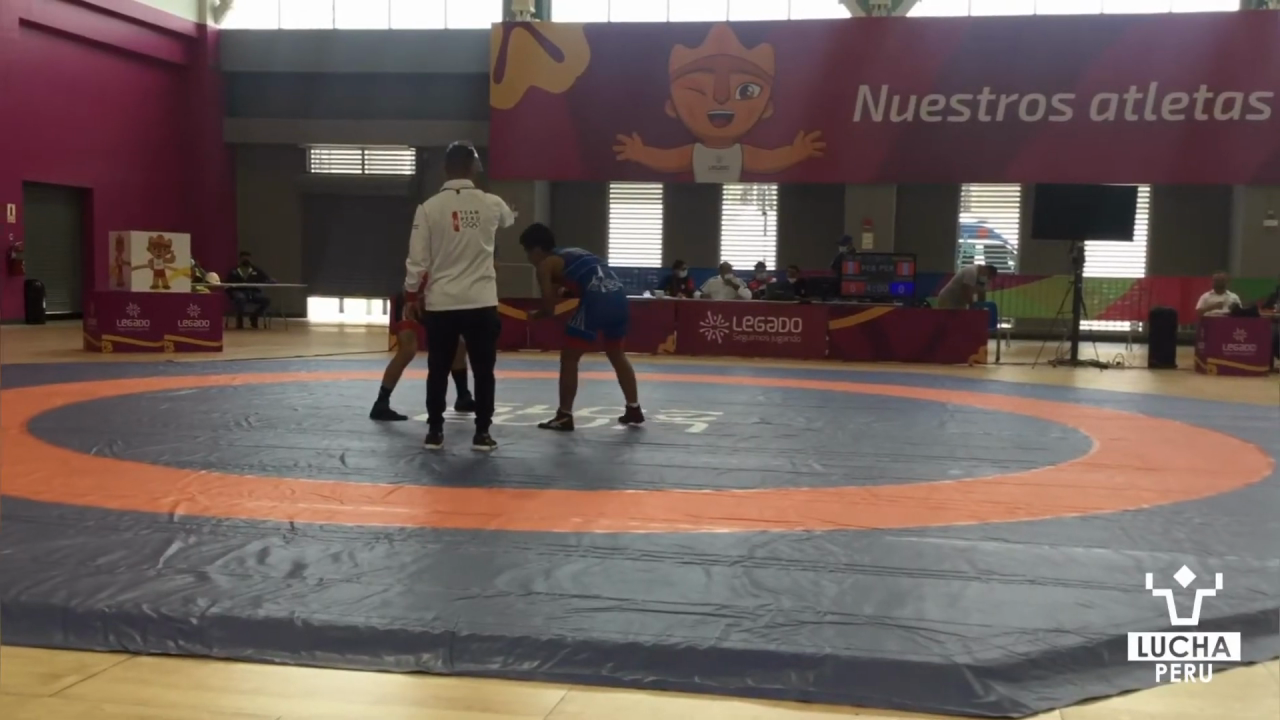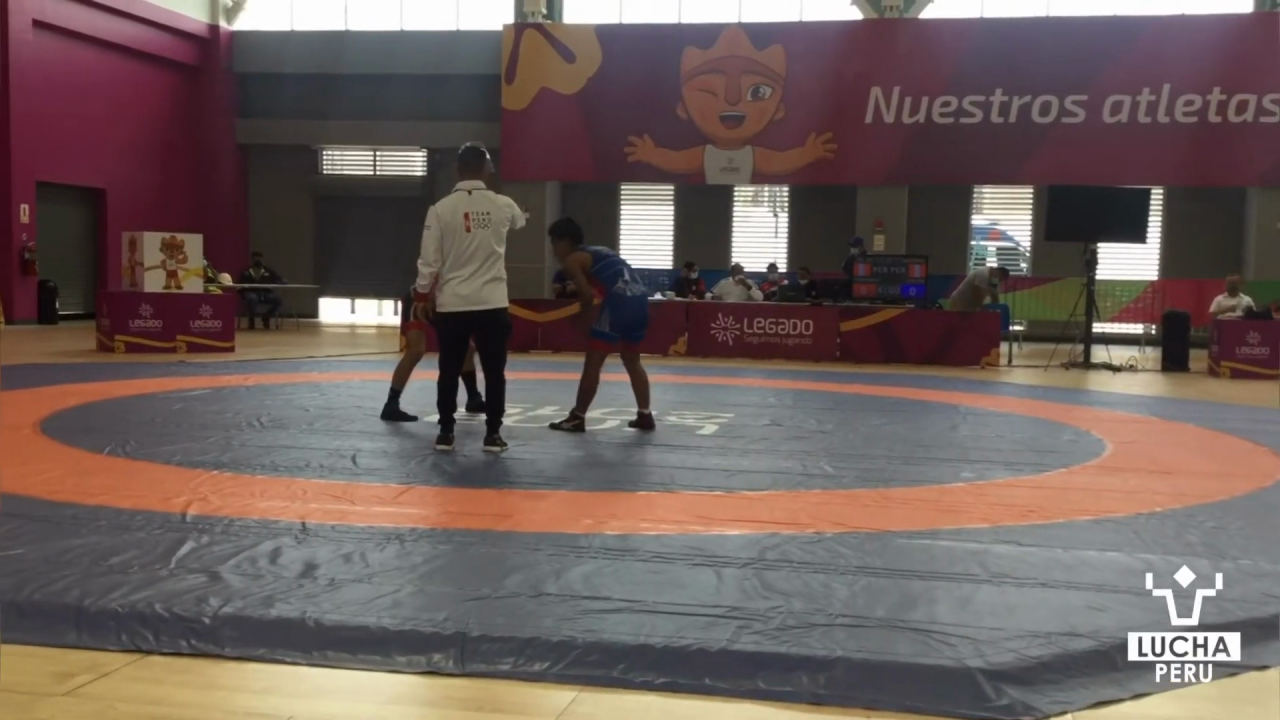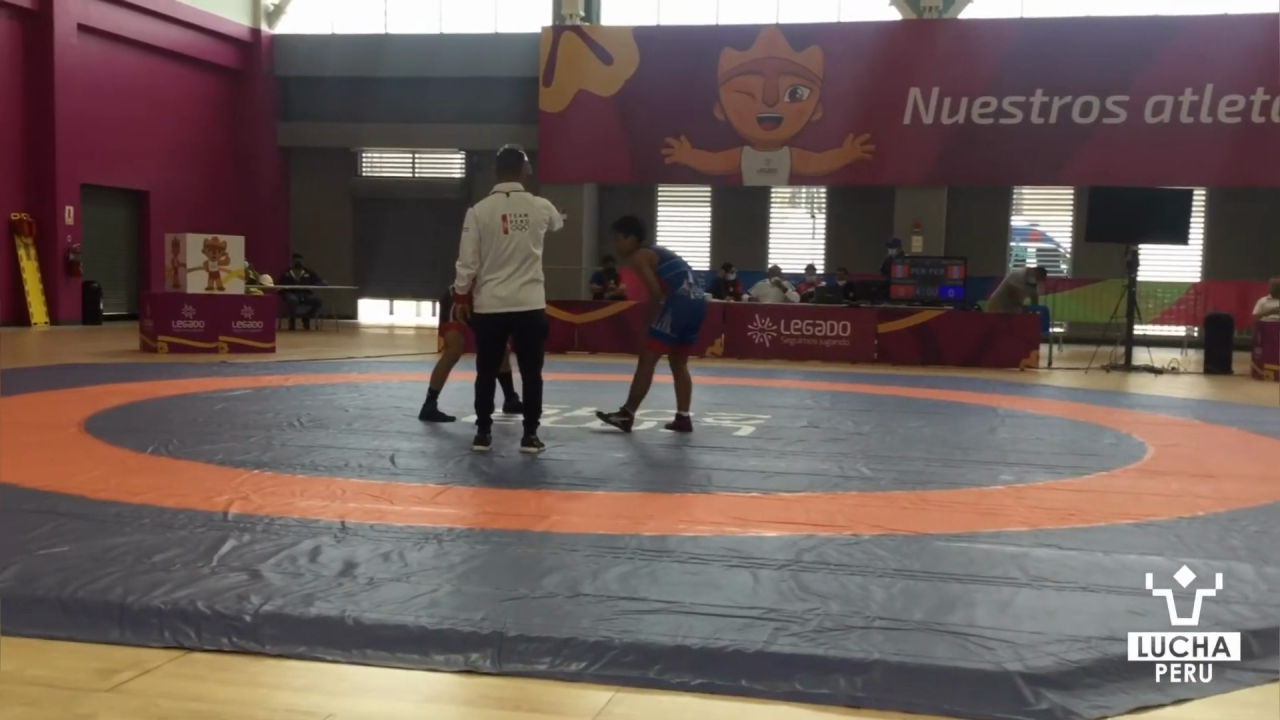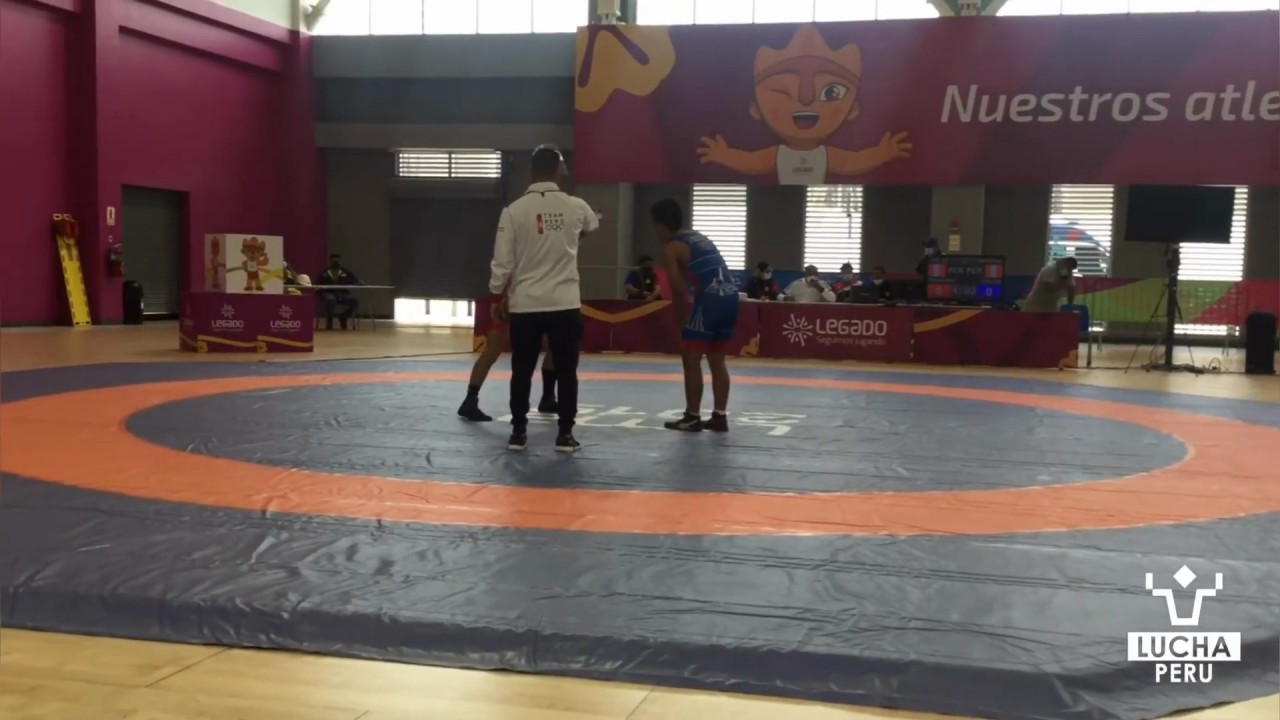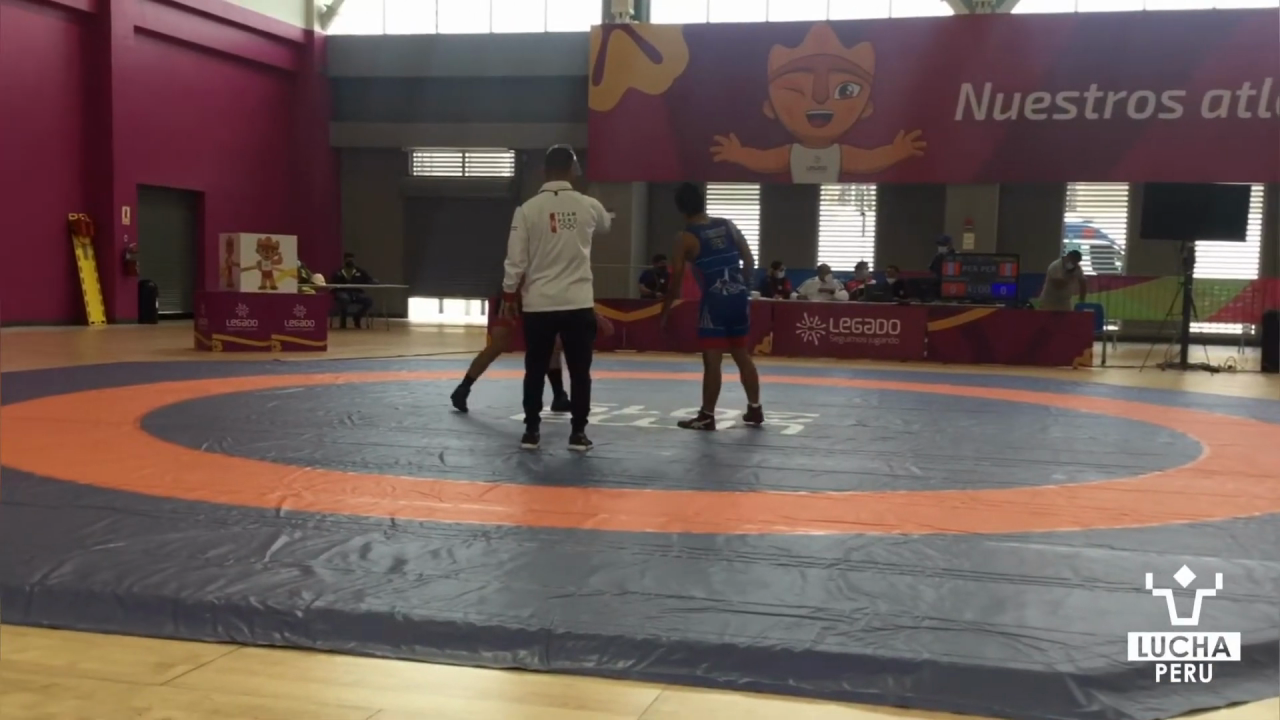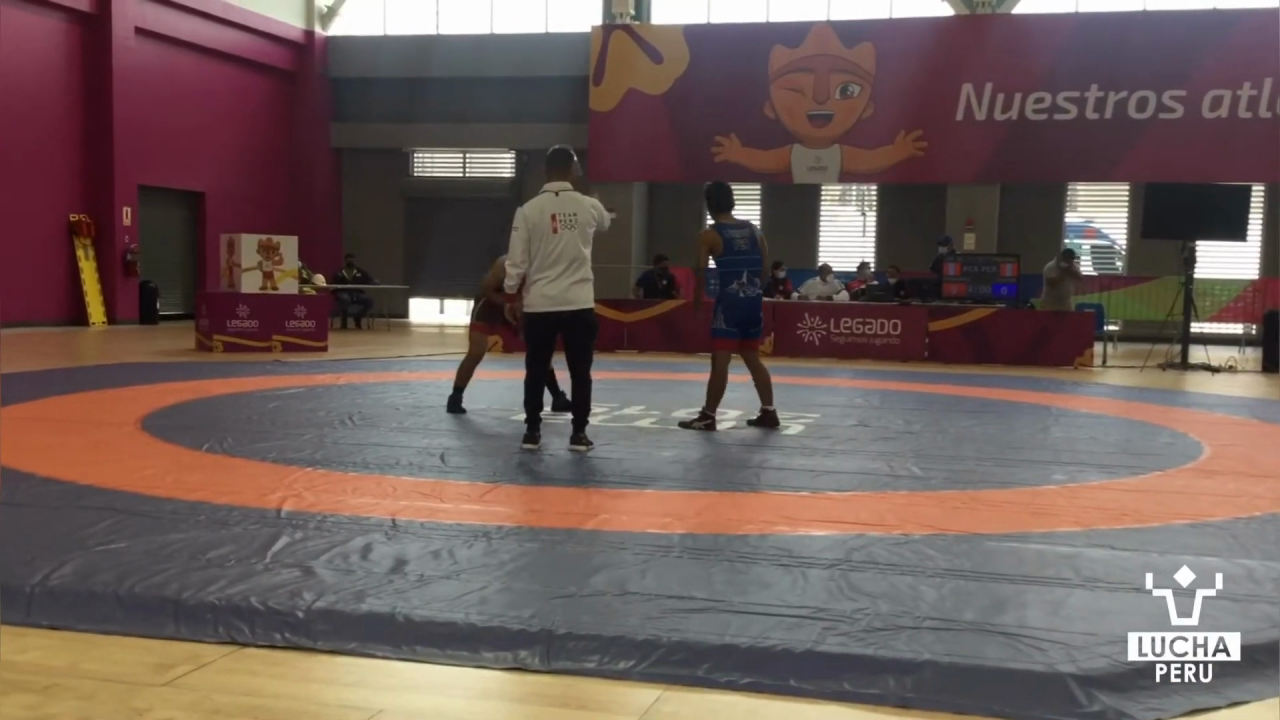
dt=0.4s
person 1, frame 1
left shoulder: (429, 207)
right shoulder: (492, 204)
left elbow: (417, 258)
right elbow: (509, 218)
left wrist: (411, 295)
left hip: (441, 303)
right hip: (481, 302)
left knee: (439, 370)
right knee: (483, 370)
left ankle: (435, 432)
right ankle: (482, 433)
person 1, frame 2
left shoulder: (441, 208)
right shoulder: (504, 205)
left elbow: (429, 259)
right elbow: (520, 220)
left wrist: (421, 296)
left hip: (452, 304)
right hip: (492, 303)
left knee: (449, 371)
right knee: (494, 372)
left ankle: (446, 433)
right ankle: (493, 435)
person 1, frame 3
left shoulder: (479, 210)
right shoulder: (541, 207)
left elbow: (467, 261)
right elbow: (557, 223)
left wrist: (461, 298)
left hip: (490, 305)
right hip: (530, 305)
left knee: (487, 372)
right knee: (531, 372)
left ankle: (483, 434)
right ankle: (530, 435)
person 1, frame 4
left shoulder: (514, 210)
right shoulder: (576, 207)
left elbow: (502, 261)
right elbow: (591, 225)
left wrist: (496, 298)
left hip: (525, 305)
right hip: (565, 304)
left knee: (522, 372)
right knee: (566, 372)
left ankle: (518, 433)
right ankle: (565, 435)
person 1, frame 5
left shoulder: (528, 209)
right shoulder: (589, 206)
left elbow: (516, 259)
right elbow: (605, 225)
left wrist: (509, 296)
left hip: (538, 304)
right hip: (578, 303)
left knee: (535, 370)
right knee: (579, 371)
left ankle: (532, 431)
right ankle: (578, 433)
person 1, frame 6
left shoulder: (529, 209)
right shoulder: (590, 206)
left elbow: (517, 260)
right elbow: (605, 223)
left wrist: (511, 296)
left hip: (539, 304)
right hip: (579, 304)
left knee: (536, 371)
right knee: (580, 372)
left ankle: (532, 432)
right ankle: (579, 434)
person 2, frame 1
left shoulder: (545, 265)
right shoulder: (574, 253)
left elbow: (549, 308)
left wrist: (534, 315)
left hip: (596, 299)
right hip: (618, 295)
left knee: (569, 358)
right knee: (617, 355)
left ankle: (564, 416)
right ankle: (634, 408)
person 2, frame 2
left shoulder: (572, 259)
right shoulder: (599, 251)
left elbow: (587, 294)
left wrist: (586, 317)
left hip: (620, 301)
right hip: (639, 299)
left knee: (593, 361)
right knee: (632, 361)
left ankle: (577, 418)
right ankle: (645, 415)
person 2, frame 3
left shoulder: (638, 256)
right shoulder: (657, 251)
left elbow: (655, 291)
left wrist: (653, 319)
left hip: (680, 304)
right hip: (697, 303)
left knee: (647, 359)
right knee: (679, 363)
left ankle: (627, 413)
right ankle: (683, 418)
person 2, frame 4
left shoulder: (673, 247)
right shoulder: (699, 238)
left elbow: (678, 288)
left wrist: (681, 314)
left hip: (709, 300)
right hip: (730, 297)
left knee: (691, 360)
right knee: (718, 361)
left ankle: (693, 417)
right ankle: (719, 416)
person 2, frame 5
left shoulder: (686, 238)
right shoulder: (729, 226)
left elbow: (677, 279)
right elbow: (749, 261)
left wrist: (665, 310)
left hip: (714, 300)
right hip: (738, 297)
left knee: (712, 360)
right knee: (742, 355)
left ankle: (707, 416)
right ankle: (755, 408)
person 2, frame 6
left shoulder: (708, 236)
right shoulder: (753, 230)
left elbow: (700, 275)
right elbow: (764, 267)
left wrist: (697, 305)
left hip: (729, 301)
right hip: (754, 300)
left knee: (720, 361)
right knee: (752, 358)
left ankle: (708, 417)
right ankle: (769, 412)
person 3, frame 1
left shoulder: (743, 154)
right shoulder: (692, 153)
left elbow: (771, 161)
right elbow: (664, 160)
left wrist: (796, 153)
right wrist: (640, 154)
person 3, frame 2
left shoulder: (755, 156)
right shoulder: (703, 155)
left elbow: (781, 162)
right elbow: (675, 161)
left wrist: (808, 154)
right wrist: (651, 155)
person 3, frame 3
left shoulder: (792, 157)
right shoulder: (740, 156)
left elbow: (819, 164)
right elbow: (712, 163)
left wrist: (846, 155)
right wrist: (689, 157)
person 3, frame 4
left shoulder: (829, 155)
right shoulder: (776, 155)
left elbow: (856, 162)
right elbow: (748, 162)
left wrist: (883, 154)
right wrist: (724, 156)
person 3, frame 5
left shoulder: (842, 154)
right shoulder: (789, 153)
left elbow: (869, 161)
right elbow: (762, 161)
left wrist: (896, 152)
right wrist: (738, 155)
person 3, frame 6
left shoulder: (843, 154)
right shoulder: (790, 154)
left elbow: (871, 161)
right elbow: (763, 161)
left wrist: (897, 153)
right wrist: (738, 155)
